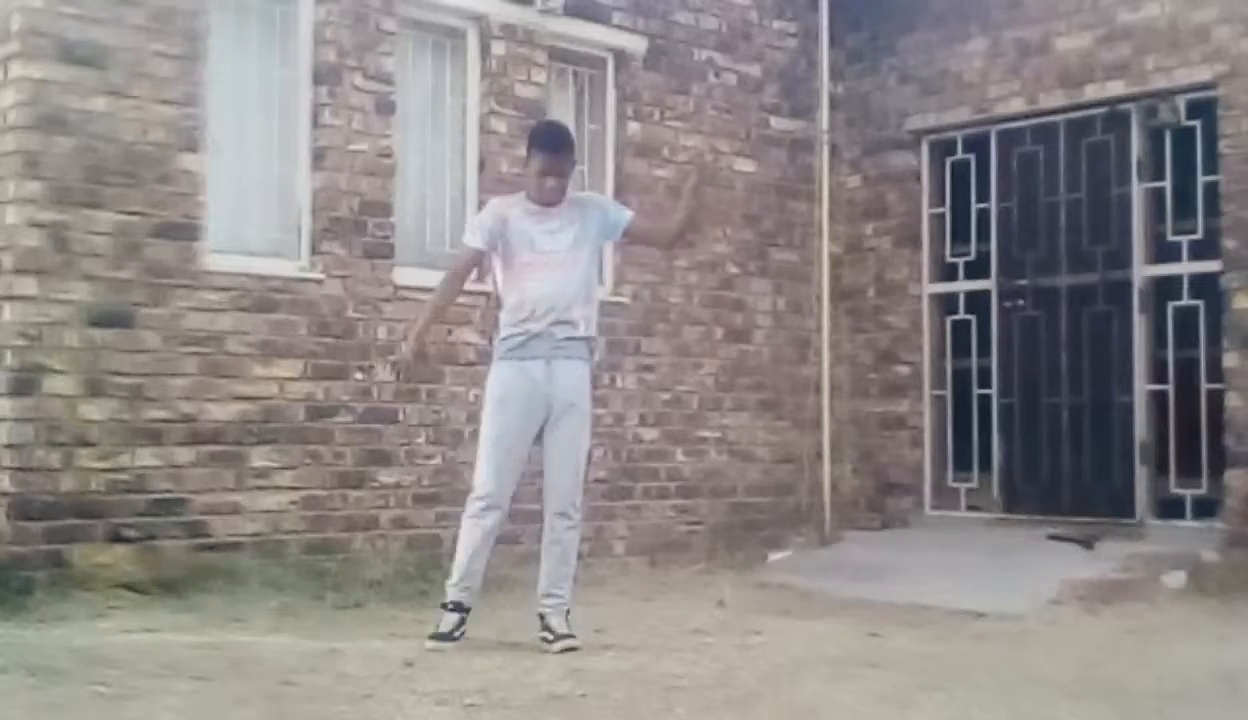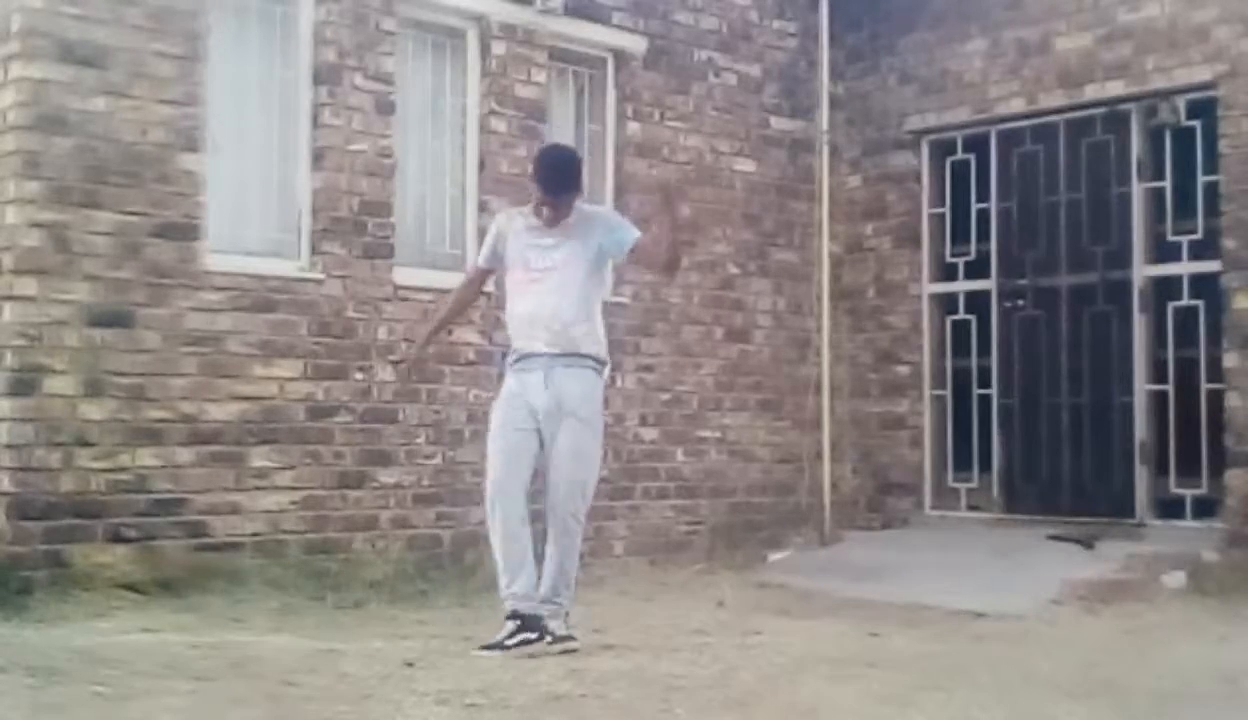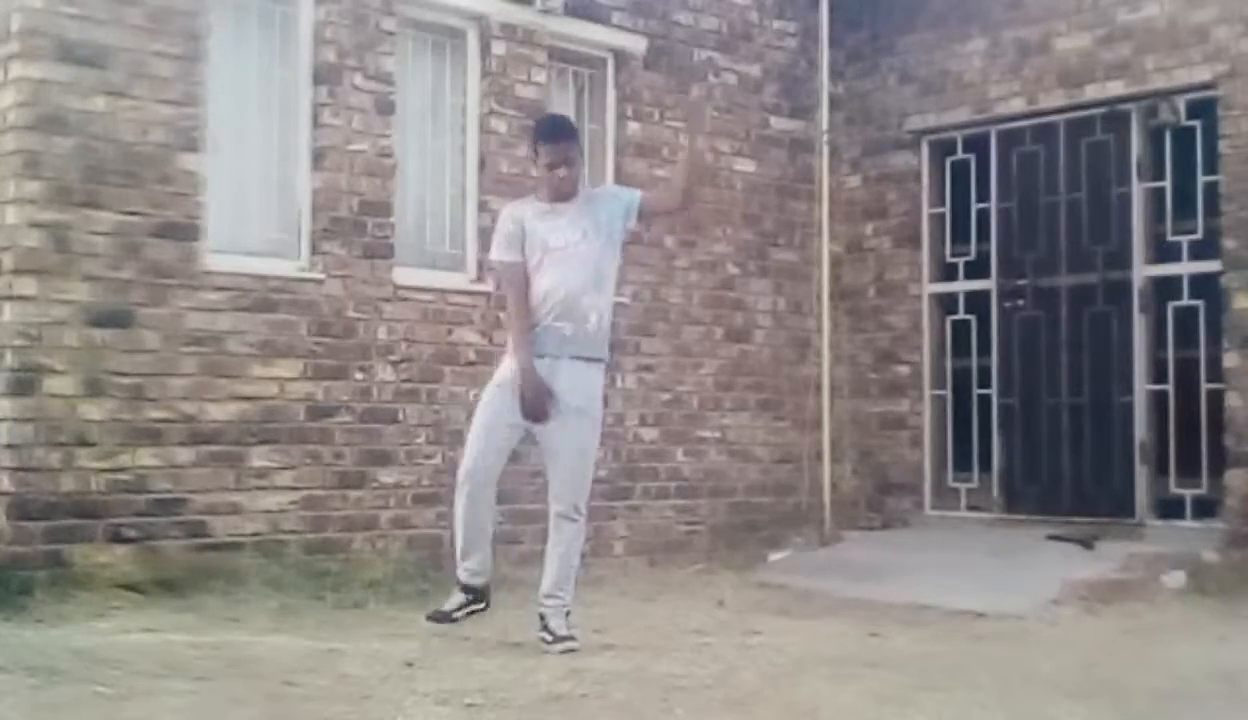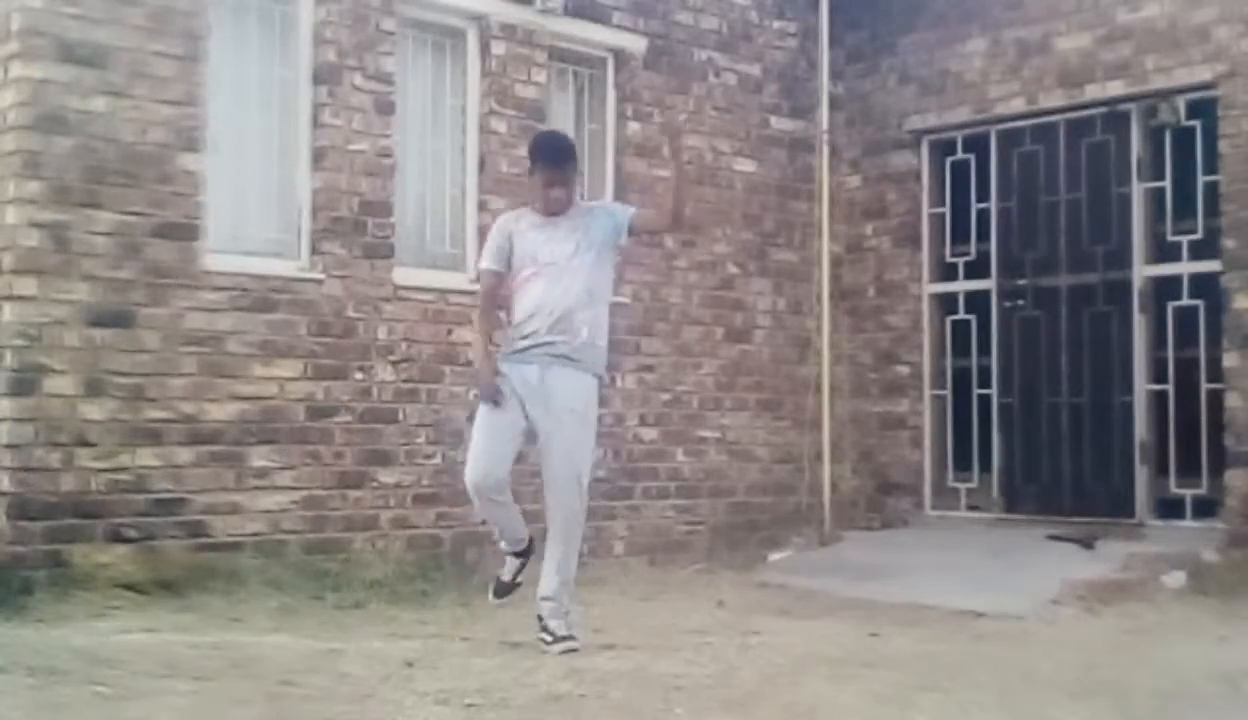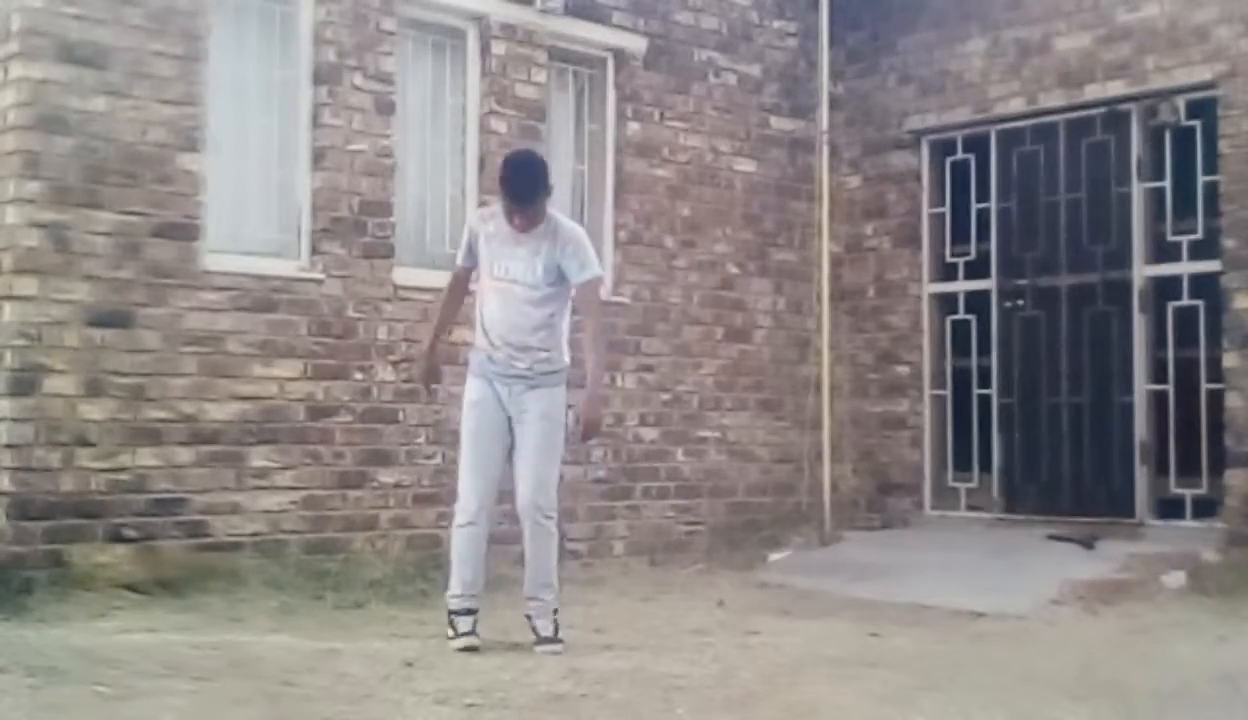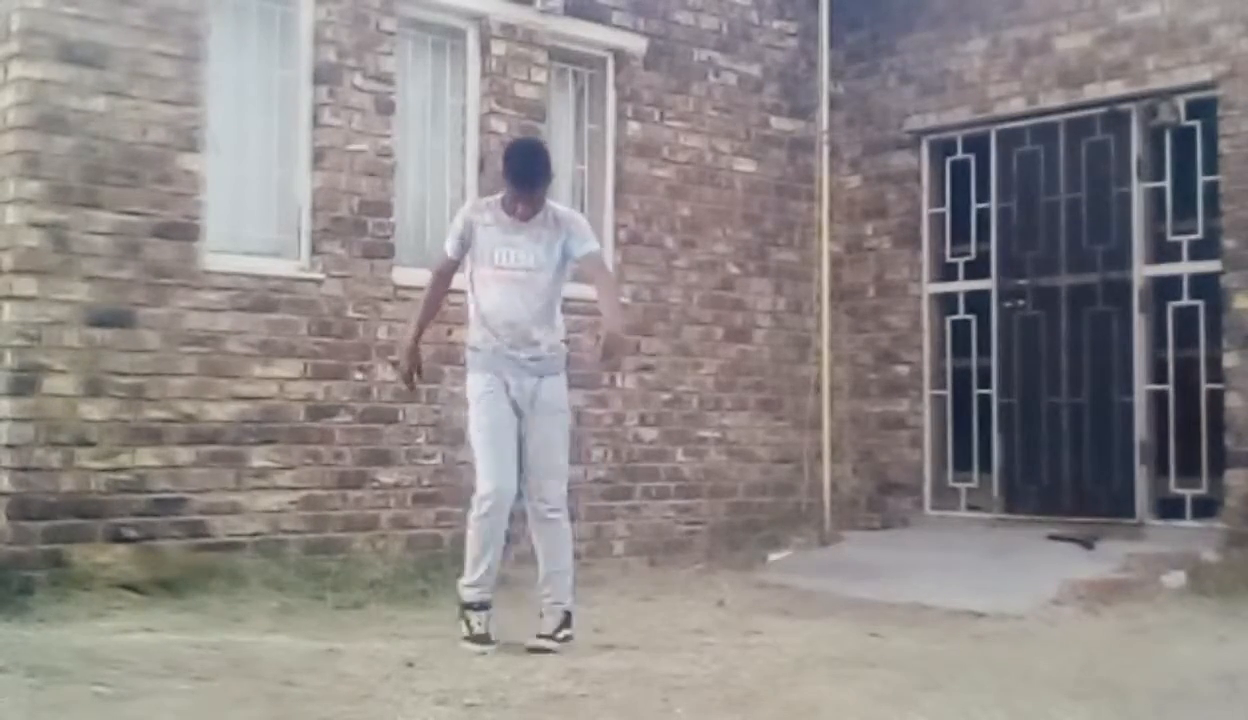
dt=0.7s
person 1, frame 1
left shoulder: (595, 211)
right shoulder: (500, 213)
left elbow: (668, 235)
right elbow: (460, 273)
left wrist: (692, 191)
right wrist: (419, 332)
left hip: (571, 367)
right hip: (515, 365)
left knee: (565, 499)
right knee: (490, 489)
left ankle: (554, 610)
right ankle: (457, 603)
person 1, frame 2
left shoulder: (602, 225)
right shoulder: (507, 226)
left elbow: (666, 263)
right elbow: (473, 286)
left wrist: (668, 212)
right wrist: (427, 337)
left hip: (578, 378)
right hip: (522, 376)
left knee: (569, 505)
right knee: (502, 491)
left ankle: (554, 612)
right ankle: (522, 612)
person 1, frame 3
left shoulder: (610, 203)
right shoulder: (516, 217)
left elbow: (677, 200)
right elbow: (516, 298)
left wrist: (689, 137)
right wrist: (526, 370)
left hip: (581, 369)
right hip: (524, 362)
left knee: (569, 498)
right knee: (475, 473)
left ankle: (554, 611)
right ankle: (472, 585)
person 1, frame 4
left shoulder: (603, 218)
right shoulder: (509, 227)
left elbow: (671, 220)
right elbow: (488, 301)
left wrist: (677, 158)
right wrist: (483, 359)
left hip: (574, 373)
right hip: (515, 366)
left knee: (568, 500)
right knee: (482, 474)
left ankle: (553, 613)
right ankle: (517, 543)
person 1, frame 5
left shoulder: (569, 239)
right shoulder: (481, 225)
left elbow: (592, 317)
right elbow: (458, 287)
left wrist: (593, 392)
right wrist: (432, 349)
left hip: (542, 385)
right hip: (486, 379)
left knee: (536, 502)
right knee: (474, 500)
left ankle: (543, 612)
right ankle: (463, 610)
person 1, frame 6
left shoulder: (567, 225)
right shoulder: (474, 217)
left elbow: (600, 276)
right elbow: (443, 276)
left wrist: (613, 322)
right wrist: (413, 342)
left hip: (546, 374)
right hip: (489, 370)
left knee: (548, 498)
right knee: (494, 488)
left ankle: (556, 612)
right ankle: (476, 602)
